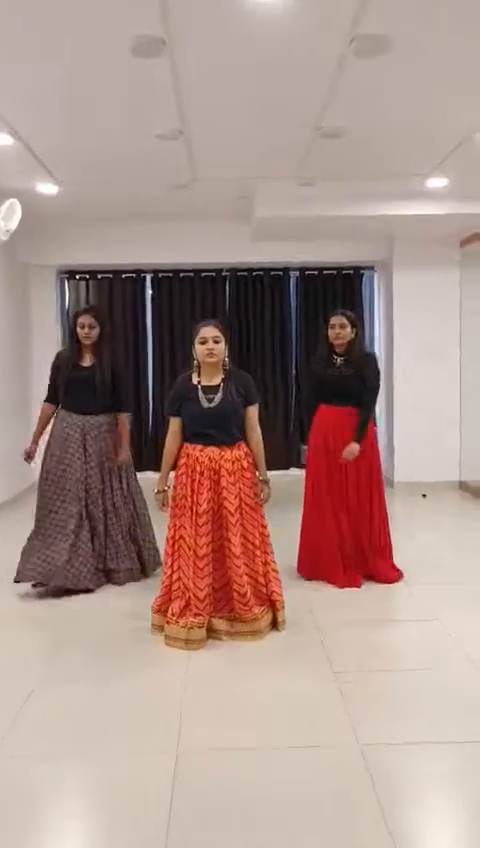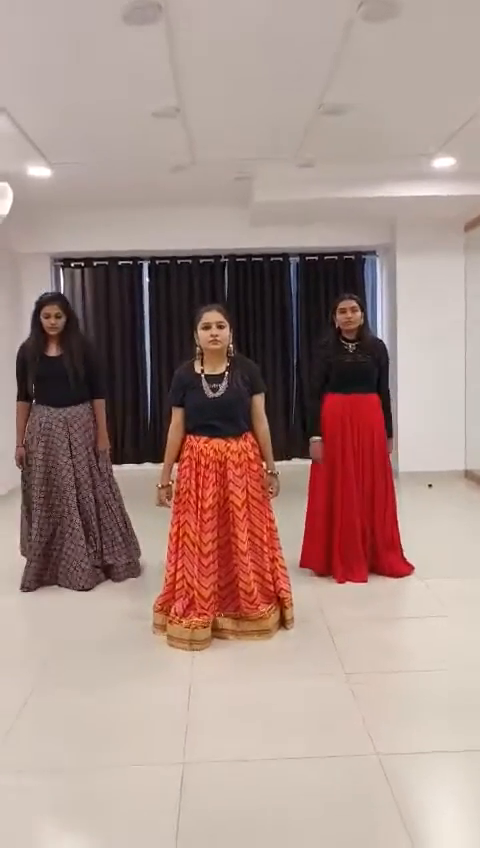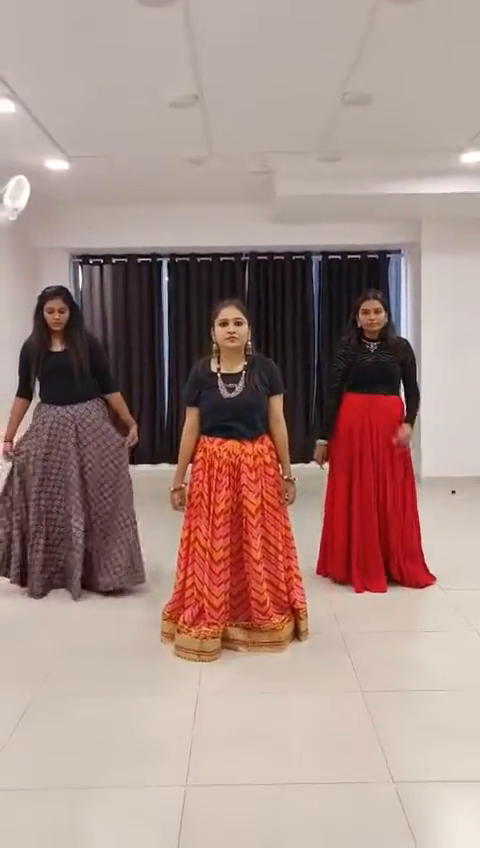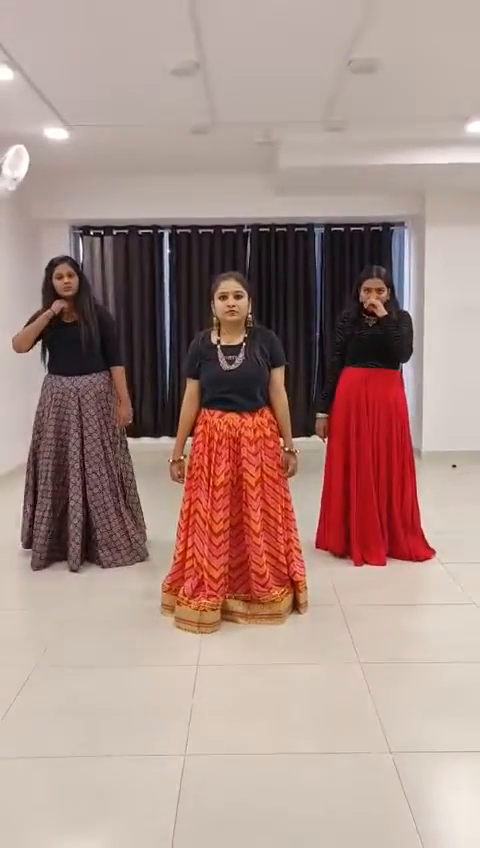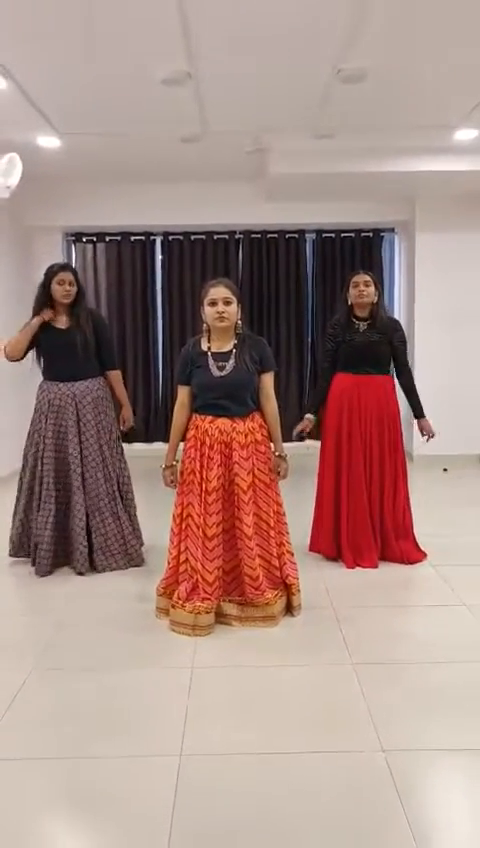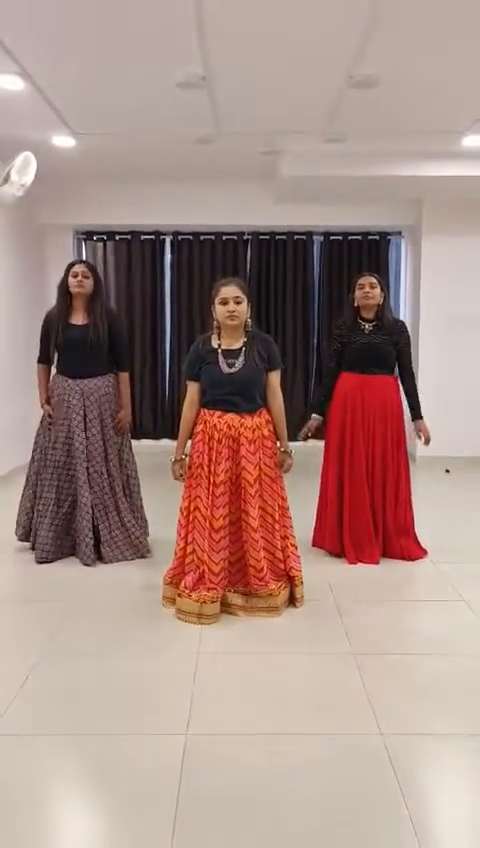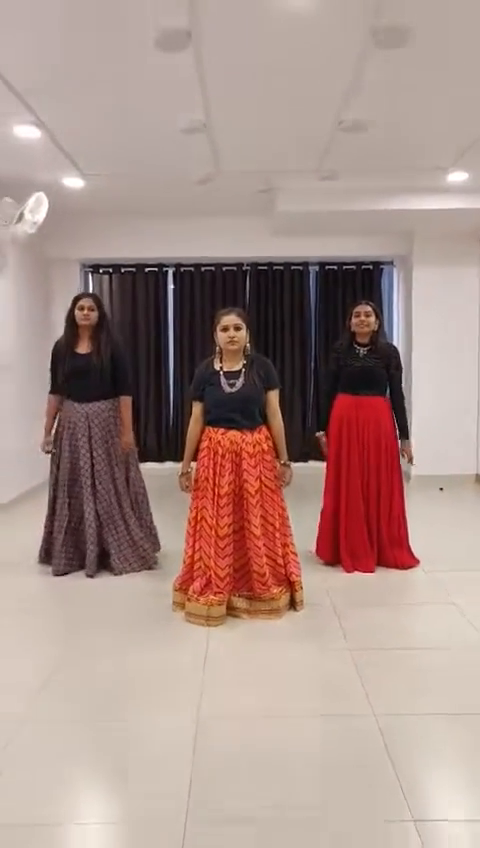
dt=0.7s
person 1, frame 1
left shoulder: (242, 382)
right shoulder: (183, 386)
left elbow: (253, 431)
right elbow: (174, 436)
left wrist: (263, 476)
right wrist: (162, 482)
left hip: (236, 470)
right hip: (195, 472)
left knee: (238, 541)
right knee: (195, 543)
left ankle: (242, 608)
right ankle: (193, 611)
person 1, frame 2
left shoulder: (247, 370)
right shoulder: (185, 375)
left elbow: (260, 421)
right elbow: (176, 428)
left wrist: (271, 468)
right wrist: (164, 477)
left hip: (242, 463)
right hip: (198, 465)
left knee: (245, 537)
right knee: (199, 540)
left ankle: (248, 607)
right ankle: (197, 611)
person 1, frame 3
left shoulder: (265, 369)
right shoulder: (200, 373)
left elbow: (277, 423)
right elbow: (190, 428)
left wrist: (287, 473)
right wrist: (178, 480)
left hip: (258, 466)
right hip: (212, 467)
left knee: (259, 544)
right knee: (211, 546)
left ankle: (261, 617)
right ankle: (208, 620)
person 1, frame 4
left shoulder: (266, 341)
right shoulder: (201, 345)
left elbow: (278, 395)
right elbow: (191, 400)
left wrist: (289, 445)
right wrist: (177, 452)
left hip: (258, 439)
right hip: (213, 440)
left knee: (259, 516)
right knee: (212, 519)
left ankle: (261, 590)
right ankle: (208, 592)
person 1, frame 5
left shoulder: (256, 347)
right shoulder: (191, 352)
left elbow: (268, 400)
right elbow: (182, 406)
left wrist: (279, 450)
right wrist: (169, 458)
left hip: (248, 443)
right hip: (204, 445)
left knee: (251, 521)
right knee: (204, 523)
left ankle: (253, 592)
right ankle: (201, 595)
person 1, frame 6
left shoulder: (264, 345)
right shoulder: (201, 348)
left elbow: (275, 397)
right elbow: (191, 402)
left wrist: (284, 445)
right wrist: (179, 452)
left hip: (256, 439)
right hip: (212, 440)
left knee: (256, 515)
right knee: (211, 516)
left ankle: (258, 584)
right ankle: (206, 586)
person 1, frame 7
left shoulder: (262, 367)
right shoulder: (205, 372)
left elbow: (274, 415)
right elbow: (196, 420)
left wrist: (284, 459)
right wrist: (185, 465)
left hip: (256, 453)
right hip: (216, 454)
left knee: (258, 522)
right knee: (216, 523)
left ankle: (260, 588)
right ankle: (213, 590)
person 2, frame 1
left shoulder: (111, 361)
right shoulder: (63, 359)
left elbow: (122, 406)
right elbow: (51, 400)
left wrist: (123, 446)
right wrist: (35, 439)
left hip: (102, 434)
right hip: (67, 434)
left knee: (106, 500)
right knee: (62, 502)
left ankle: (113, 563)
right ankle: (60, 566)
person 2, frame 2
left shoulder: (81, 347)
right shoulder: (28, 351)
left elbow: (98, 392)
right elbow: (23, 397)
left wrist: (102, 434)
right wrist: (20, 441)
left hip: (81, 425)
right hip: (44, 429)
left knee: (90, 495)
right knee: (48, 499)
left ankle: (99, 560)
right ankle: (49, 564)
person 2, frame 3
left shoulder: (87, 343)
right shoulder: (32, 347)
left elbow: (108, 386)
left wrist: (130, 423)
left hip: (89, 424)
right hip: (50, 427)
left knee: (96, 497)
right knee: (49, 499)
left ankle: (102, 570)
right ankle: (49, 570)
person 2, frame 4
left shoulder: (97, 314)
right shoulder: (44, 316)
left elbow: (115, 360)
right elbow: (19, 346)
left wrist: (124, 401)
right wrist: (50, 314)
left hip: (95, 395)
right hip: (58, 397)
left knee: (99, 468)
right knee: (57, 470)
left ankle: (107, 541)
right ankle: (55, 541)
person 2, frame 5
left shoulder: (92, 319)
right shoulder: (39, 323)
left elbow: (110, 364)
right elbow: (10, 353)
left wrist: (125, 404)
right wrist: (36, 321)
left hip: (92, 401)
right hip: (54, 403)
left knee: (96, 474)
right knee: (54, 475)
left ankle: (104, 545)
right ankle: (52, 545)
person 2, frame 6
left shoulder: (107, 317)
right shoulder: (54, 318)
left elbow: (122, 364)
right elbow: (44, 362)
left wrist: (126, 406)
right wrist: (43, 399)
left hip: (101, 397)
right hip: (64, 398)
left knee: (103, 470)
right knee: (60, 470)
left ankle: (111, 536)
right ankle: (58, 537)
person 2, frame 7
left shoulder: (110, 346)
right shoulder: (62, 347)
left elbow: (124, 390)
right elbow: (57, 391)
left wrist: (127, 429)
right wrist: (49, 430)
left hip: (106, 420)
right hip: (72, 422)
left knee: (112, 487)
right knee: (73, 488)
left ankle: (122, 550)
right ankle: (71, 551)
person 3, frame 1
left shoulder: (366, 360)
right shoulder: (320, 361)
left elbow: (368, 404)
right elbow: (314, 402)
left wrist: (357, 441)
right wrist: (307, 440)
left hip: (358, 432)
right hip: (324, 433)
left knee: (361, 500)
right knee: (326, 499)
left ankle: (369, 562)
right ankle: (329, 563)
person 3, frame 2
left shoulder: (376, 347)
right shoulder: (326, 348)
left elbow: (383, 391)
right elbow: (315, 394)
left wrist: (389, 433)
right wrist: (315, 435)
left hip: (370, 422)
right hip: (334, 422)
left knee: (372, 490)
right knee: (336, 491)
left ankle: (380, 556)
right ankle: (338, 557)
person 3, frame 3
left shoulder: (401, 347)
right shoulder: (347, 347)
left elbow: (413, 392)
right elbow: (333, 392)
left wrist: (408, 422)
right wrist: (323, 437)
left hip: (390, 427)
right hip: (352, 425)
left knee: (392, 498)
right knee: (353, 496)
left ankle: (399, 565)
right ankle: (355, 565)
person 3, frame 4
left shoulder: (400, 318)
right shoulder: (347, 319)
left elbow: (403, 354)
right elbow: (334, 365)
left wrist: (384, 317)
right wrist: (323, 410)
left hip: (387, 399)
right hip: (351, 398)
left knee: (390, 470)
right knee: (351, 470)
left ankle: (397, 538)
right ankle: (352, 538)
person 3, frame 5
left shoulder: (391, 326)
right shoulder: (337, 326)
left elbow: (403, 371)
right elbow: (326, 372)
left wrist: (419, 414)
right wrist: (310, 413)
left hip: (380, 403)
right hip: (344, 403)
left knee: (383, 474)
right knee: (345, 473)
left ankle: (389, 542)
right ankle: (347, 542)
person 3, frame 6
left shoulder: (397, 328)
right shoulder: (343, 328)
left elbow: (406, 373)
right elbow: (331, 371)
left wrist: (417, 416)
right wrist: (318, 413)
left hip: (384, 404)
right hip: (348, 402)
left knee: (386, 472)
right knee: (349, 472)
left ankle: (392, 539)
right ankle: (349, 538)
person 3, frame 7
left shoulder: (388, 352)
right shoulder: (340, 351)
left elbow: (397, 394)
right elbow: (328, 391)
left wrist: (405, 436)
right wrist: (323, 430)
left hip: (378, 422)
right hip: (344, 421)
left knee: (381, 486)
right knee: (345, 486)
left ankle: (388, 550)
right ankle: (348, 549)
